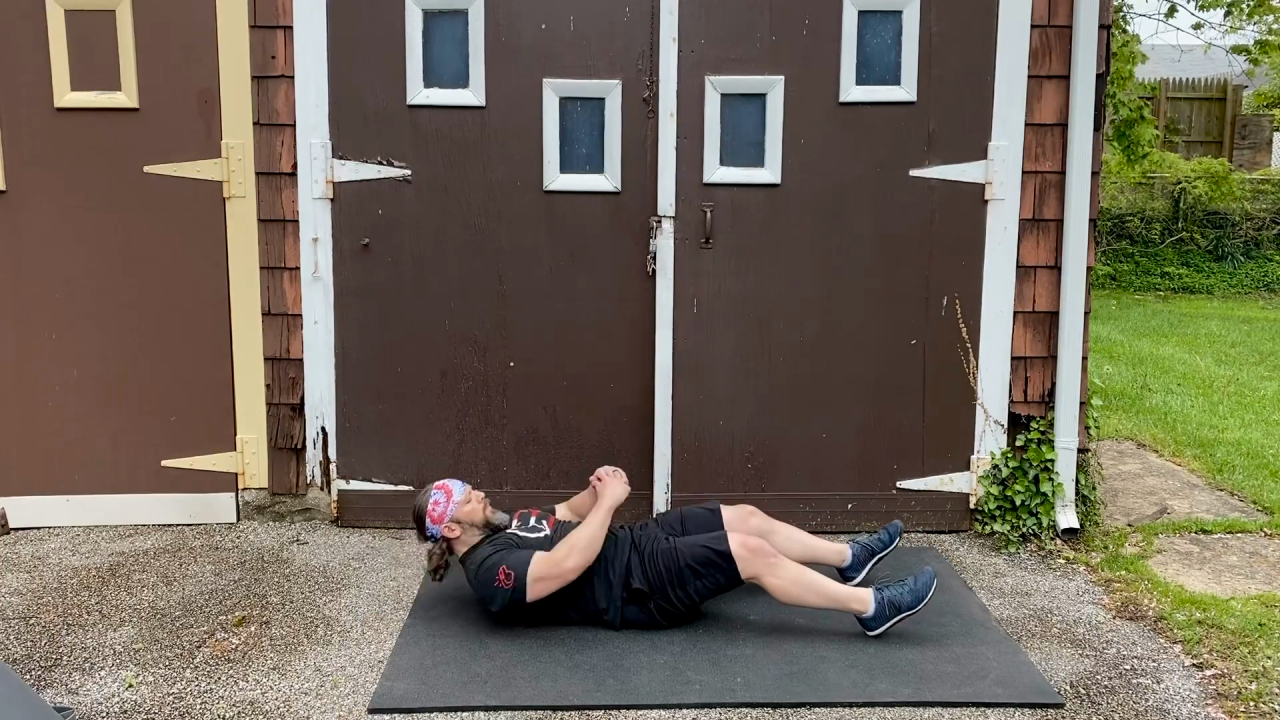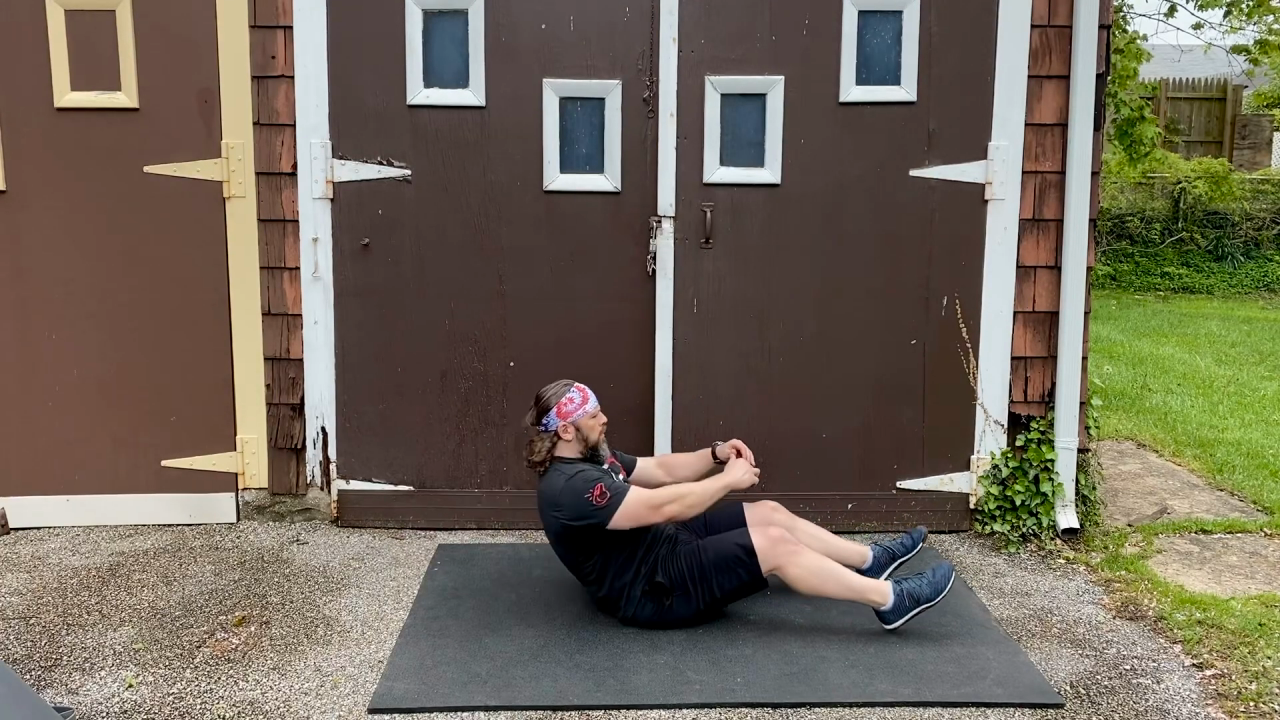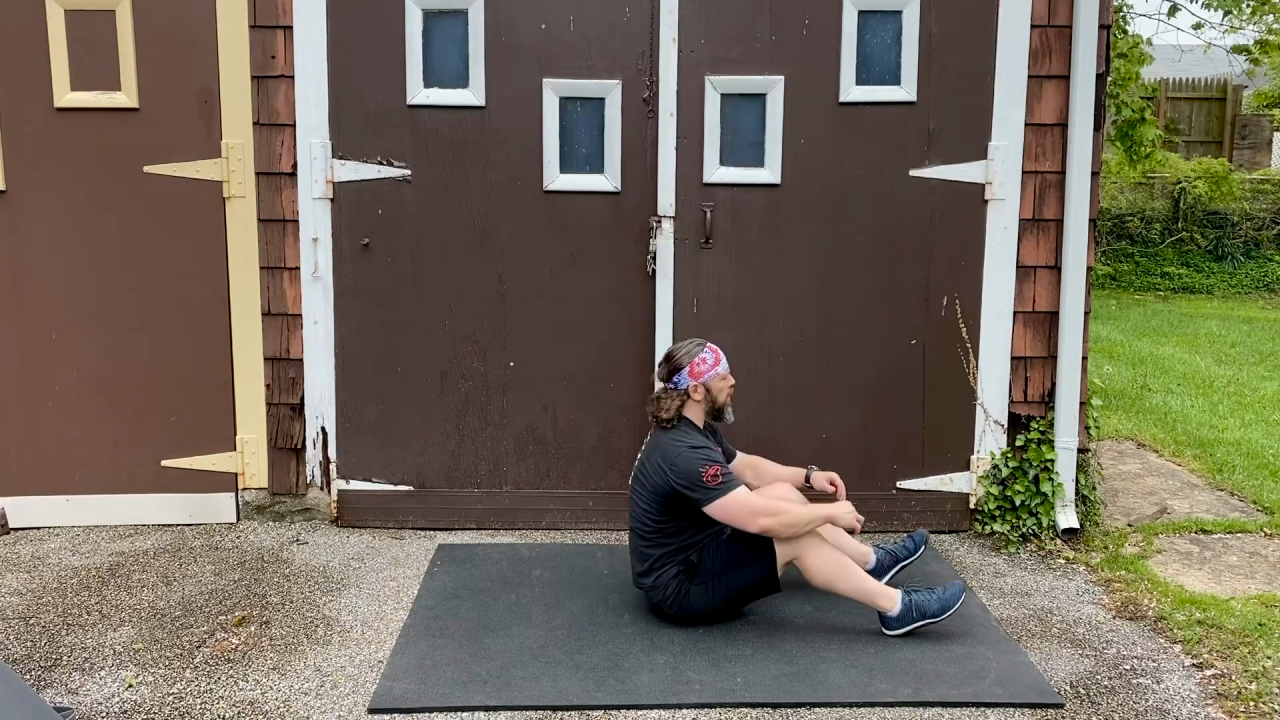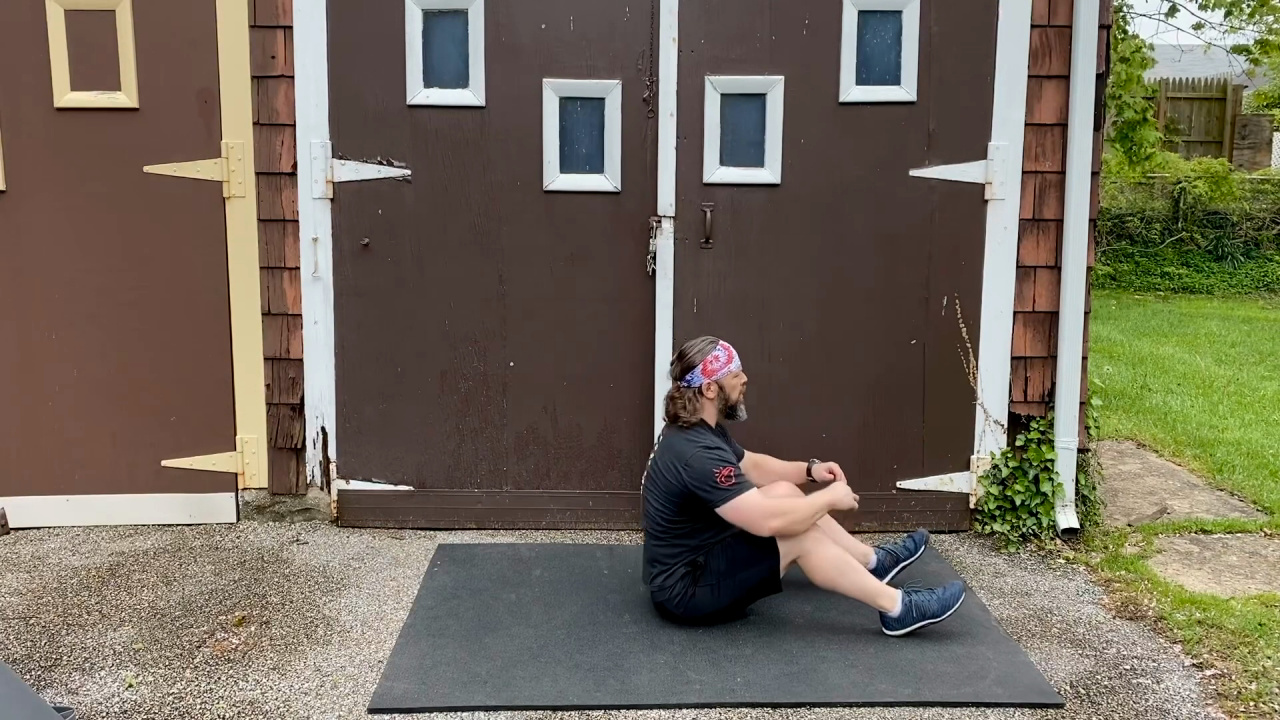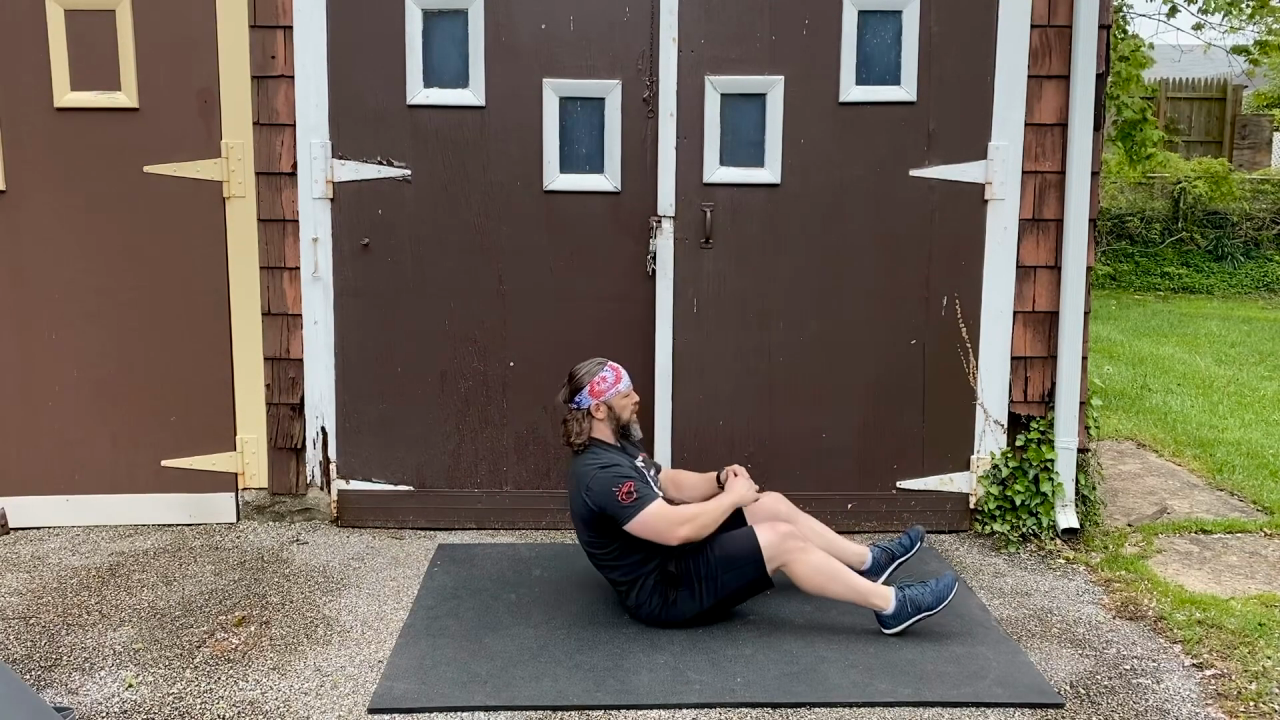
dt=0.5s
person 1, frame 1
left shoulder: (502, 523)
right shoulder: (489, 568)
left elbow: (573, 514)
right elbow: (567, 567)
left wrist: (598, 490)
right wrist: (608, 503)
left hip: (634, 543)
right hip: (633, 589)
left knee: (745, 517)
right knee: (751, 553)
left ankle: (848, 558)
right ankle: (870, 607)
person 1, frame 2
left shoulder: (590, 459)
right shoulder: (569, 488)
left elbow: (661, 470)
right elbow: (663, 506)
left wrist: (715, 454)
right wrist: (728, 479)
left hip: (666, 545)
right hip: (653, 591)
left knee: (769, 512)
right knee: (774, 542)
left ankle: (870, 560)
right ankle: (888, 600)
person 1, frame 3
left shoulder: (687, 429)
right shoulder: (683, 455)
left elbow: (746, 468)
right elbow: (760, 520)
left wrist: (808, 475)
right wrist: (829, 512)
left hip: (691, 557)
right hip: (680, 587)
left knee: (781, 492)
right knee: (792, 534)
left ankle: (872, 561)
right ankle: (896, 607)
person 1, frame 4
left shoulder: (697, 429)
right shoulder: (697, 454)
left elbow: (751, 467)
right elbow: (769, 521)
left wrist: (811, 470)
right wrist: (830, 498)
left hip: (695, 559)
right hip: (688, 589)
left knee: (783, 492)
right knee: (798, 535)
left ankle: (873, 562)
right ankle: (897, 608)
person 1, frame 5
left shoulder: (618, 449)
right shoulder: (601, 474)
left elbow: (674, 485)
right elbow: (678, 530)
left wrist: (720, 479)
right wrist: (733, 497)
left hip: (677, 556)
right hip: (663, 588)
left knee: (775, 504)
right knee: (784, 540)
left ankle: (869, 563)
right ankle: (890, 605)
